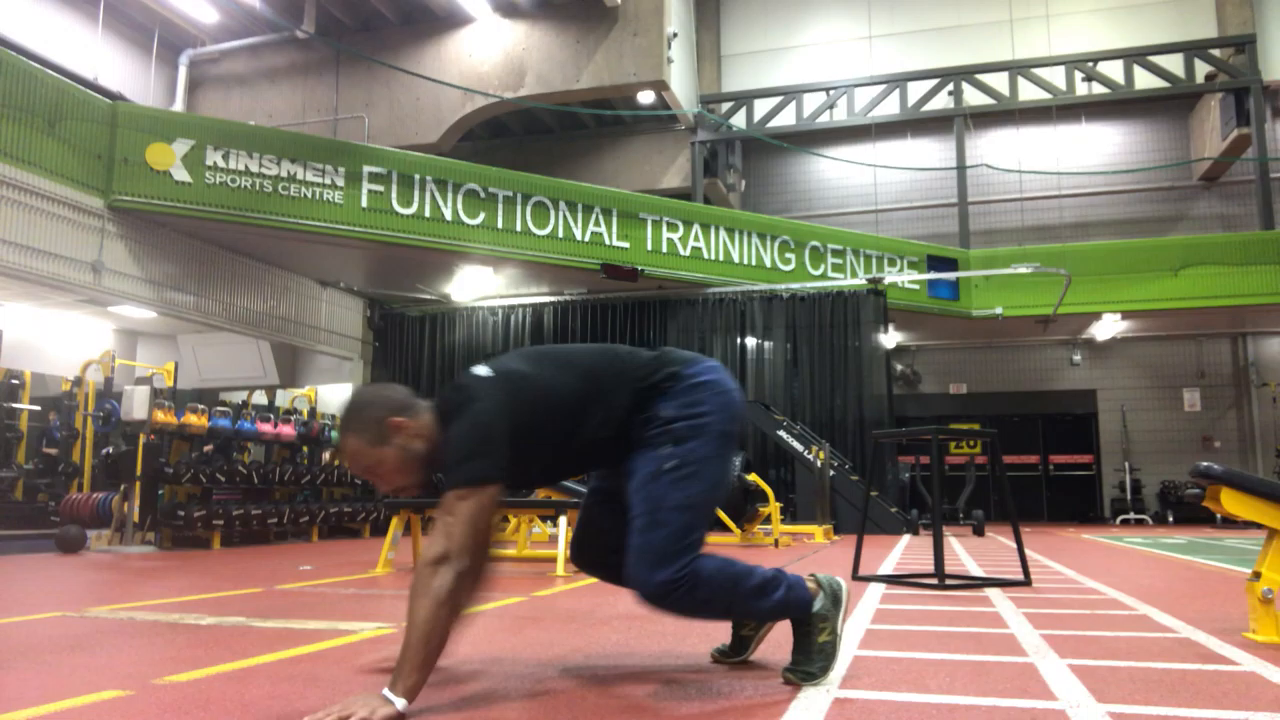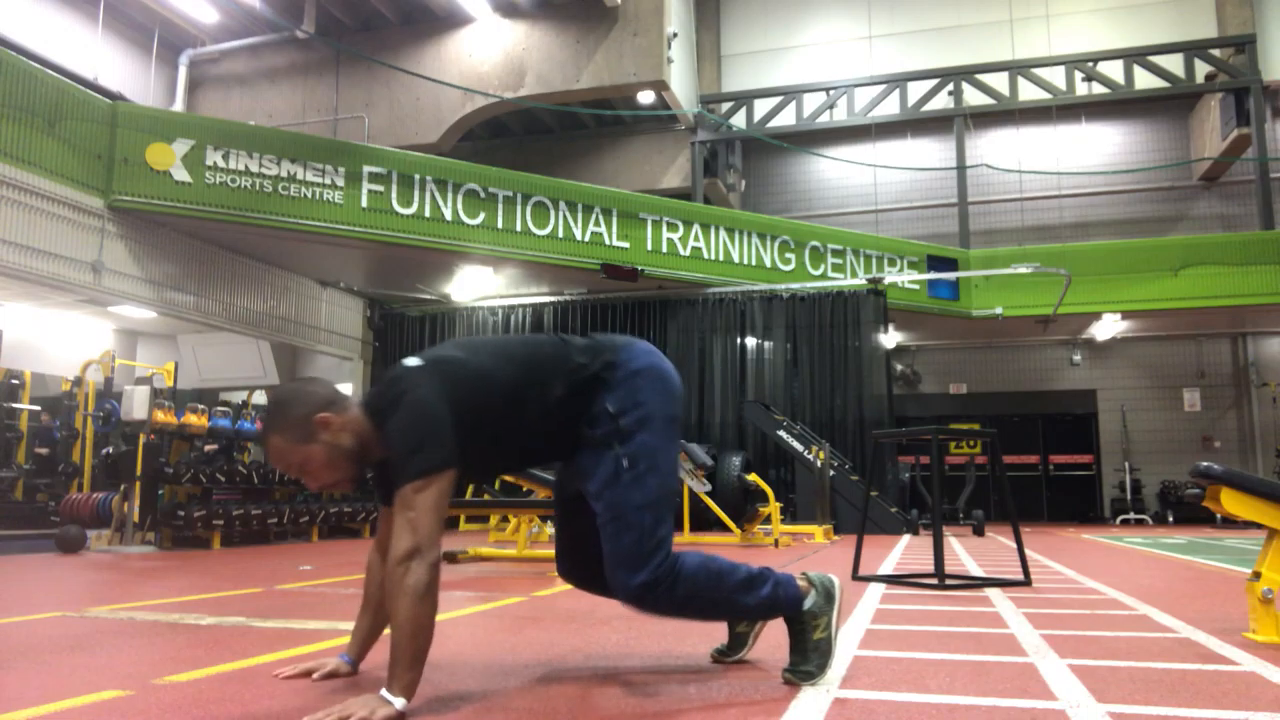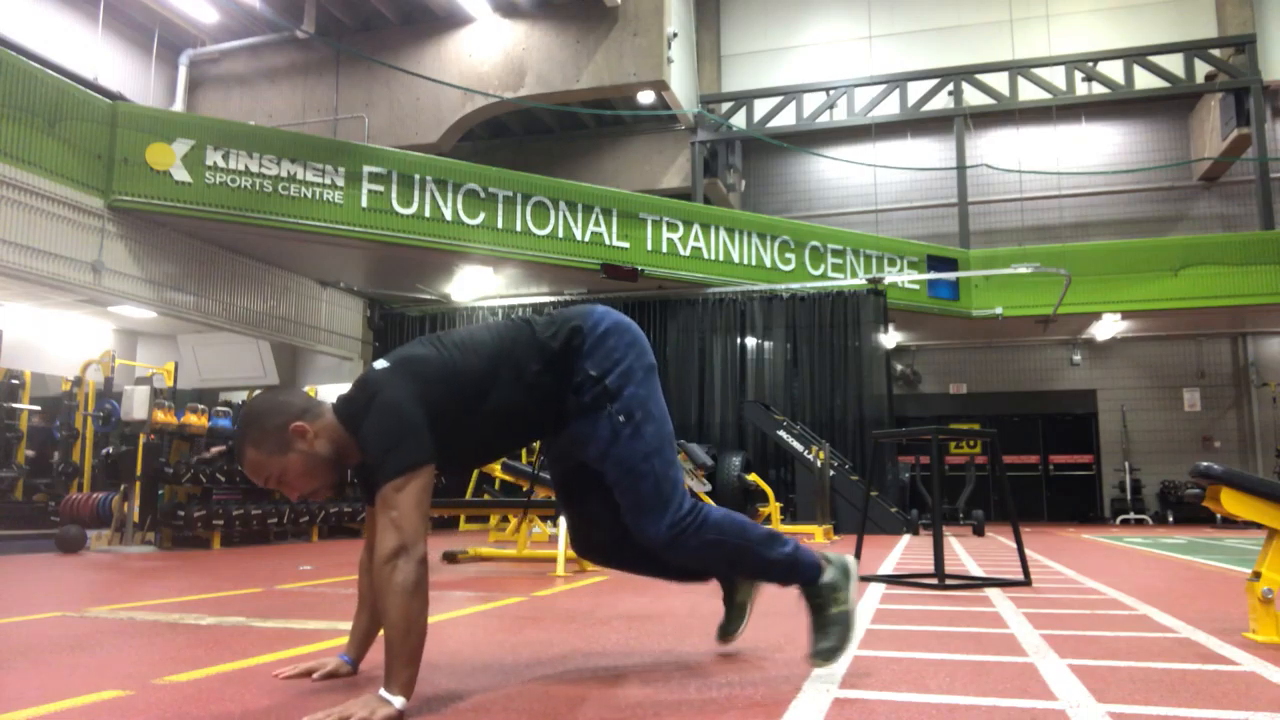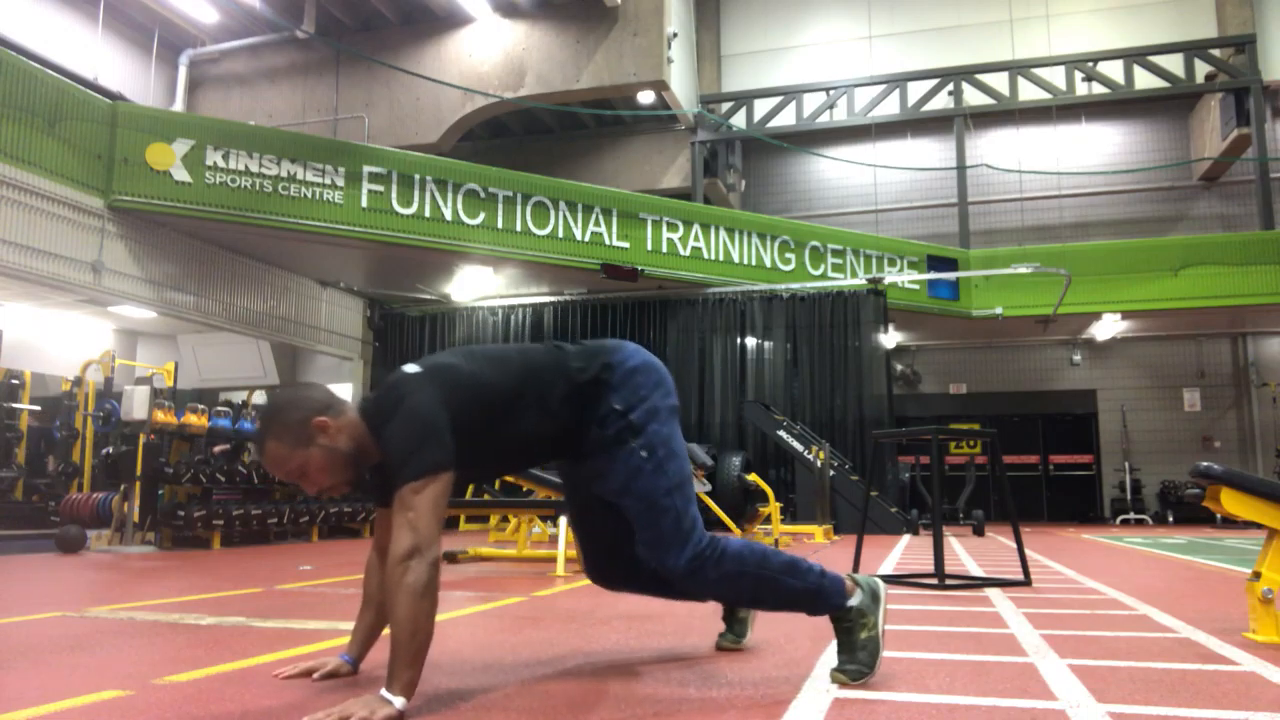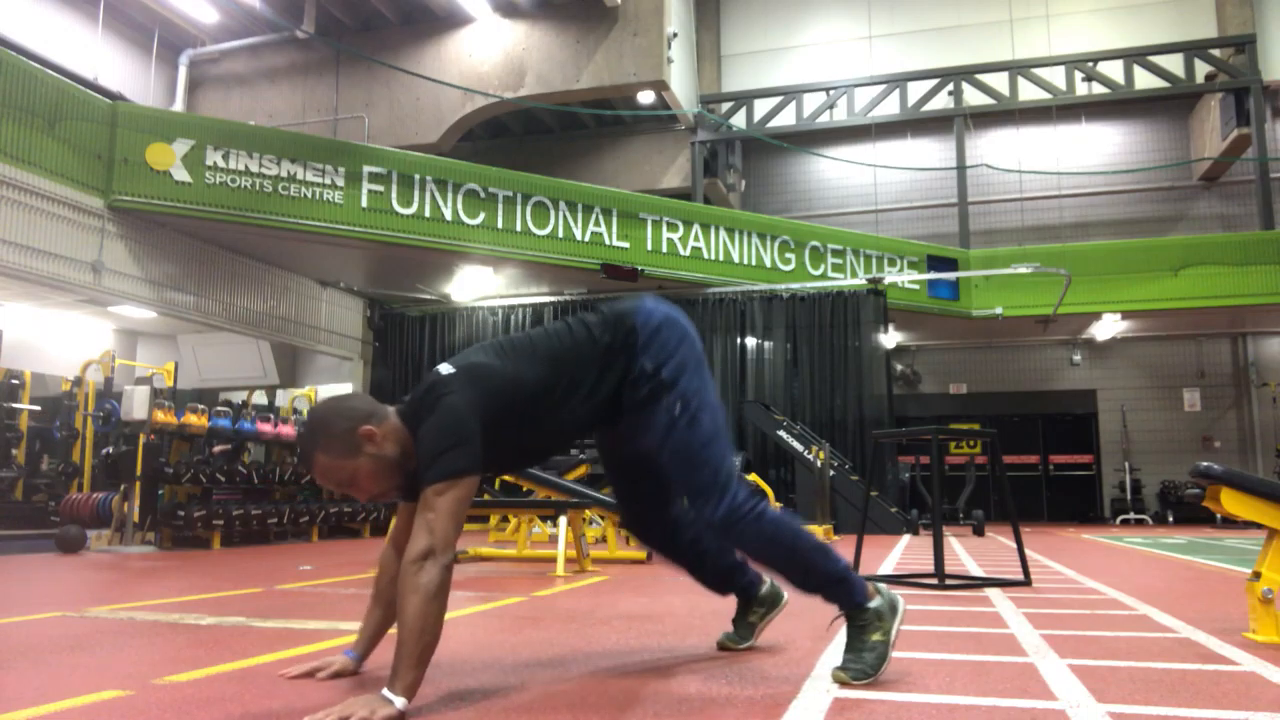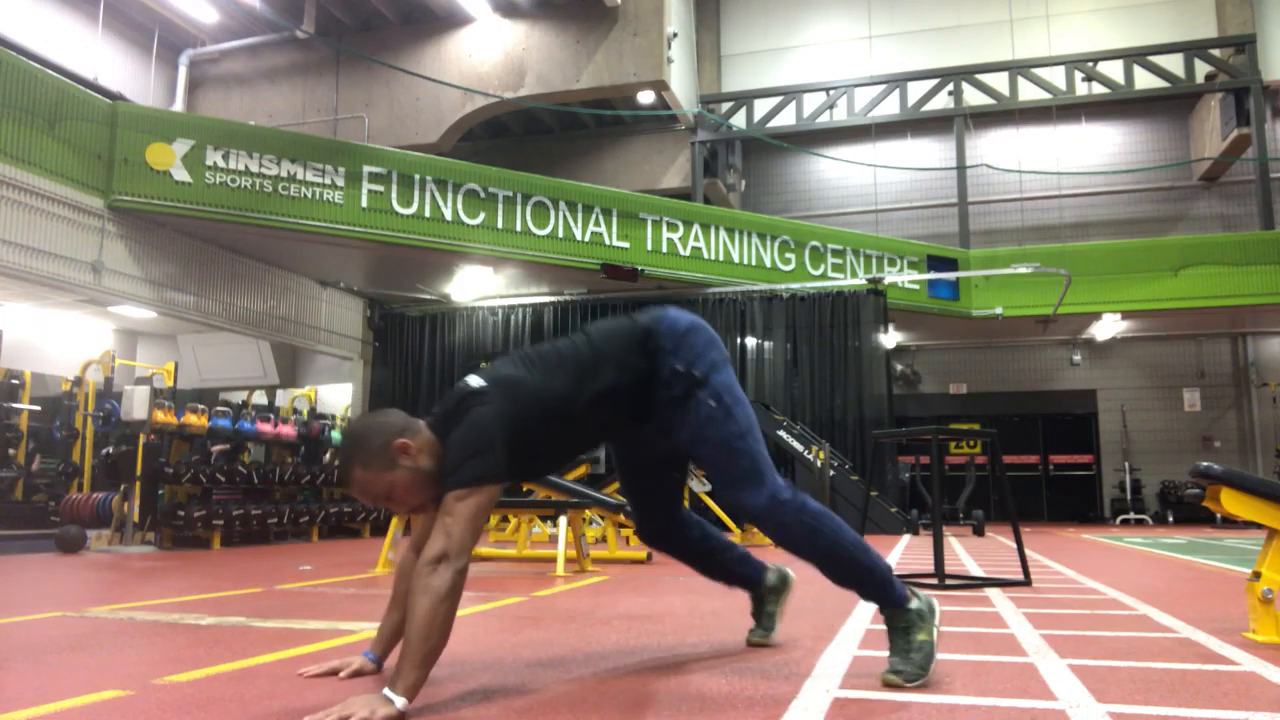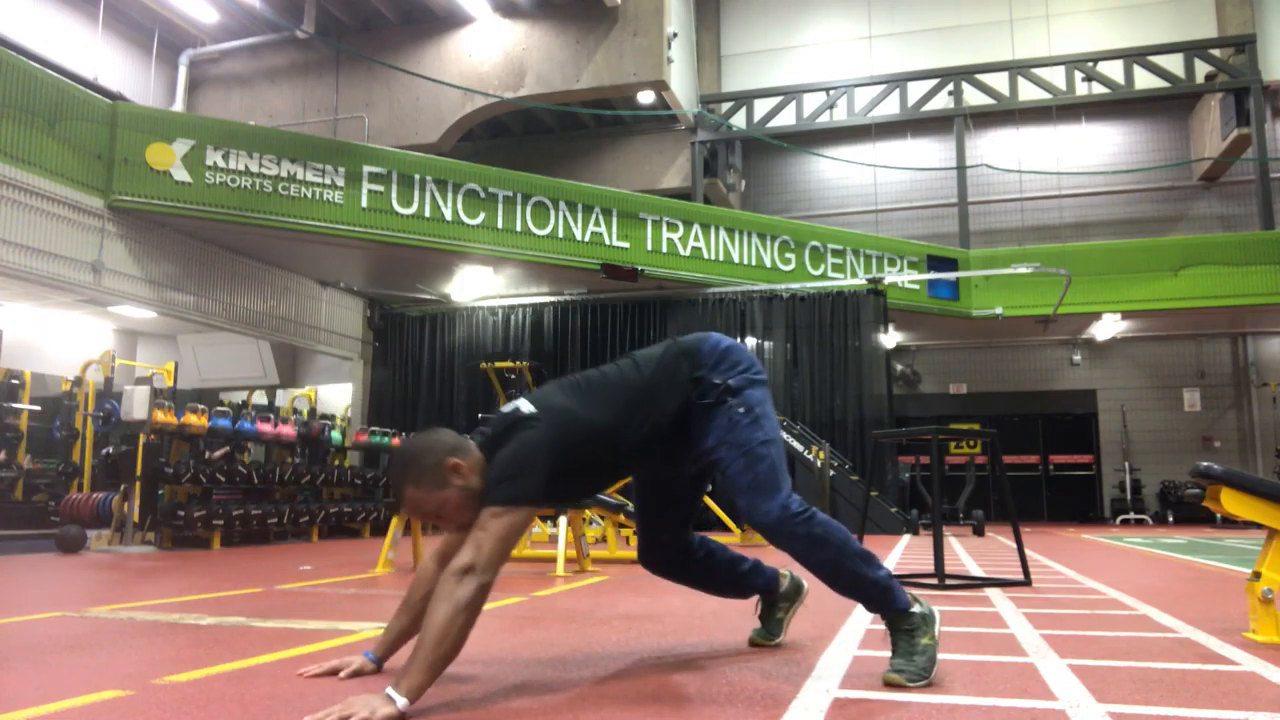
dt=0.2s
person 1, frame 1
left shoulder: (477, 417)
right shoulder: (457, 433)
left elbow: (446, 564)
right elbow: (459, 556)
right wrist: (412, 656)
left hip: (691, 402)
right hip: (646, 423)
left knee: (659, 576)
right knee: (597, 554)
left ankle: (808, 599)
right ankle: (754, 608)
person 1, frame 2
left shoulder: (412, 409)
right shoulder: (387, 435)
left elbow: (416, 559)
right elbow: (387, 550)
right wrist: (354, 655)
left hip: (624, 388)
right hip: (591, 415)
left knee: (642, 575)
right knee: (586, 566)
left ankle: (803, 599)
right ankle: (740, 608)
person 1, frame 3
left shoulder: (386, 411)
right shoulder: (364, 438)
left elbow: (403, 557)
right elbow: (377, 551)
right wrist: (352, 655)
left hip: (595, 355)
right hip: (566, 396)
left knee: (665, 521)
right knee: (599, 540)
left ankle: (822, 577)
right ankle: (728, 572)
person 1, frame 4
left shoulder: (409, 418)
right shoulder: (380, 444)
left elbow: (415, 559)
right elbow: (386, 556)
right wrist: (351, 655)
left hip: (620, 394)
right hip: (587, 430)
left knee: (681, 554)
right knee: (611, 565)
left ankle: (849, 598)
right ankle: (734, 596)
person 1, frame 5
left shoulder: (448, 419)
right shoulder: (415, 434)
left elbow: (430, 559)
right elbow: (401, 550)
right wrist: (357, 653)
left hip: (651, 350)
right hip: (617, 385)
left knee: (721, 509)
right knee: (651, 519)
left ankle: (867, 605)
right ankle: (755, 594)
person 1, frame 6
left shoulder: (473, 432)
right shoulder: (439, 440)
left elbow: (445, 564)
right elbow: (420, 554)
right wrist: (374, 654)
left hip: (672, 361)
right hip: (638, 398)
left knee: (758, 498)
right knee: (659, 524)
left ankle: (906, 609)
right ankle: (763, 585)
person 1, frame 7
left shoulder: (522, 454)
right shoulder: (493, 455)
left elbow: (469, 578)
right elbow: (441, 564)
right wrist: (375, 654)
left hip: (715, 382)
right hip: (675, 423)
left knee: (772, 512)
right knee: (661, 549)
left ankle: (907, 616)
right ankle: (775, 589)
